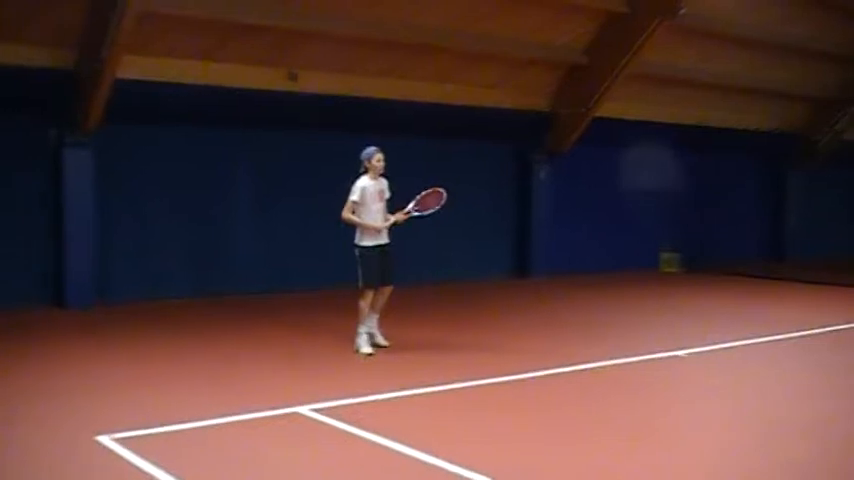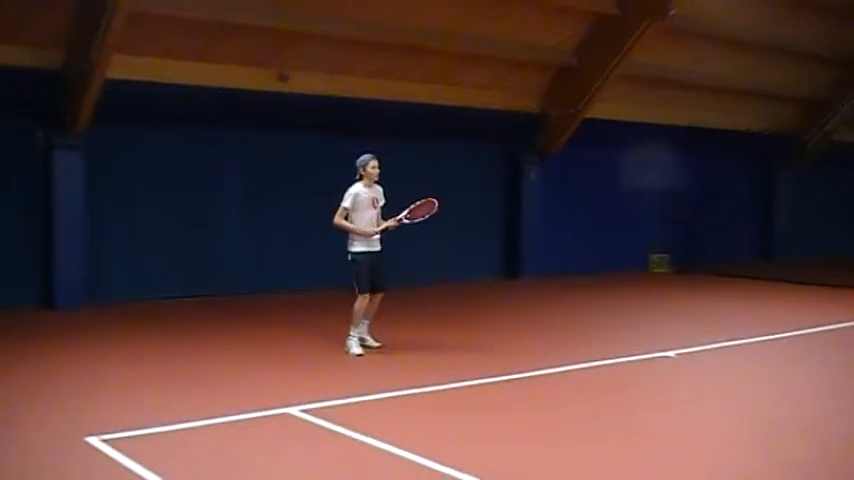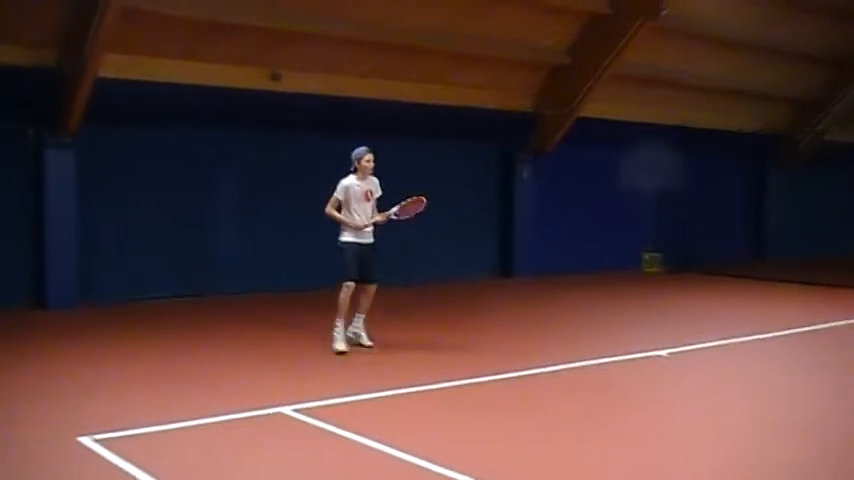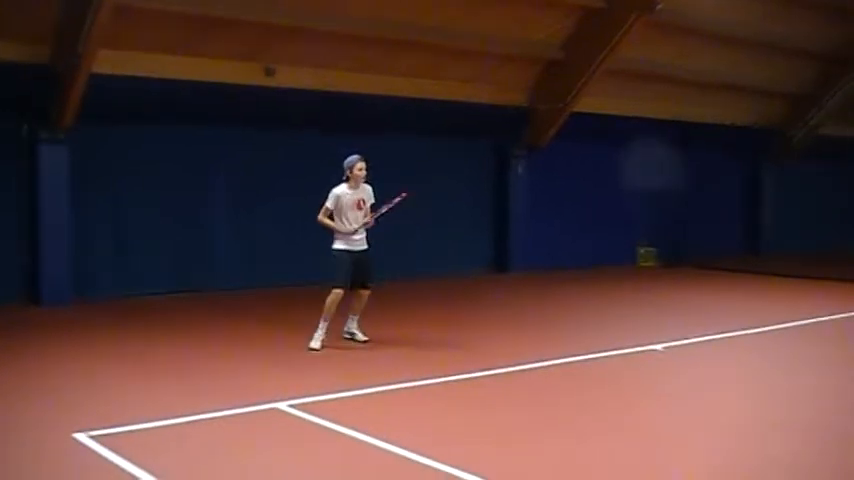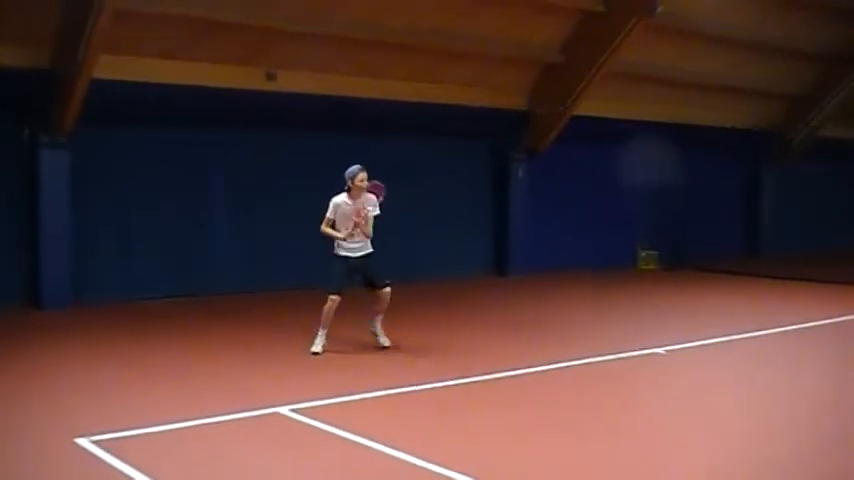
dt=0.2s
person 1, frame 1
left shoulder: (383, 183)
right shoulder: (361, 184)
right elbow: (346, 215)
left wrist: (394, 217)
right wrist: (370, 226)
left hip: (383, 242)
right hip: (367, 244)
left knee: (386, 287)
right knee: (368, 290)
left ankle: (372, 327)
right ankle: (361, 337)
person 1, frame 2
left shoulder: (378, 190)
right shoulder: (354, 192)
right elbow: (337, 220)
left wrist: (386, 224)
right wrist: (361, 231)
left hip: (374, 249)
right hip: (359, 250)
left knee: (378, 293)
right knee: (364, 295)
left ankle: (362, 333)
right ankle: (352, 339)
person 1, frame 3
left shoulder: (374, 183)
right shoulder: (346, 184)
right elbow: (329, 210)
left wrist: (378, 218)
right wrist: (351, 223)
left hip: (368, 241)
right hip: (350, 241)
left knee: (370, 286)
right knee: (349, 285)
left ankle: (357, 329)
right ankle: (339, 333)
person 1, frame 4
left shoulder: (367, 190)
right shoulder: (338, 192)
right elbow: (321, 218)
left wrist: (368, 222)
right wrist: (342, 229)
left hip: (361, 248)
right hip: (342, 248)
left knee: (364, 291)
right knee: (337, 291)
left ankle: (351, 328)
right ankle: (320, 334)
person 1, frame 5
left shoulder: (371, 200)
right shoulder: (337, 201)
left elbow: (369, 233)
right elbow: (324, 228)
left wrist: (360, 225)
right wrist: (340, 235)
left hip: (365, 253)
right hip: (343, 256)
left knee: (385, 291)
right knee: (334, 298)
left ankle: (377, 327)
right ankle: (321, 338)
